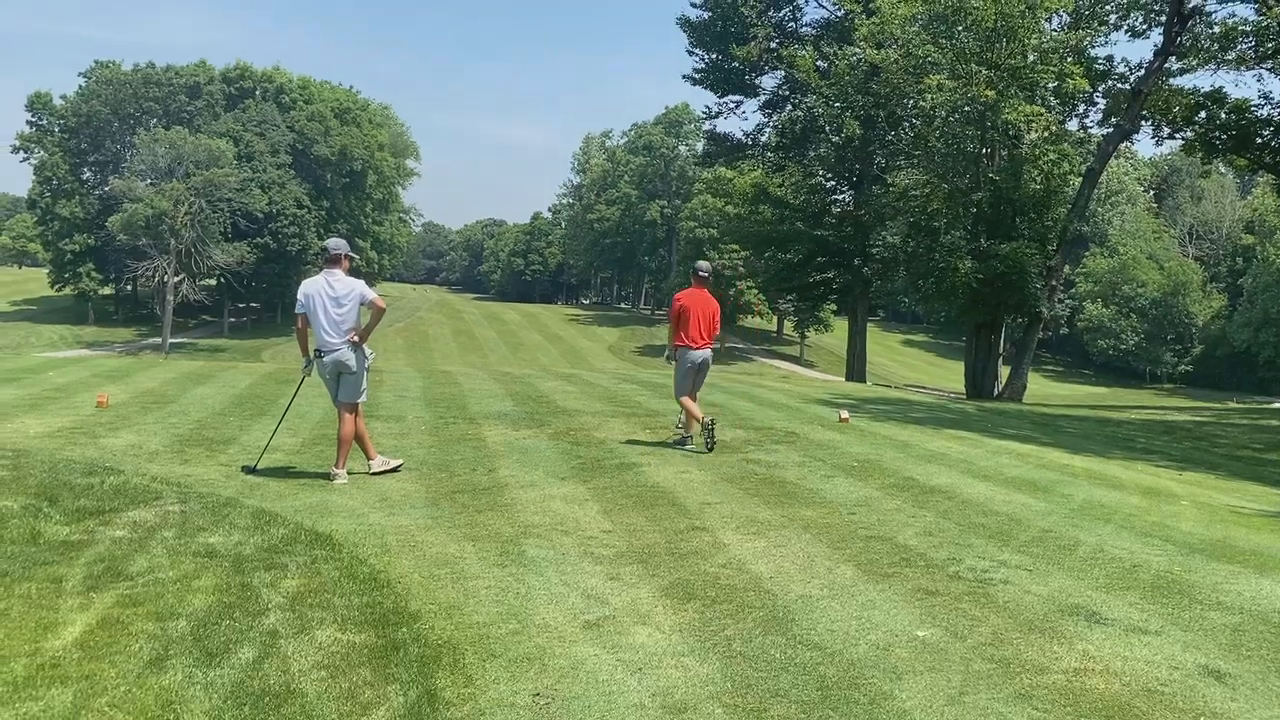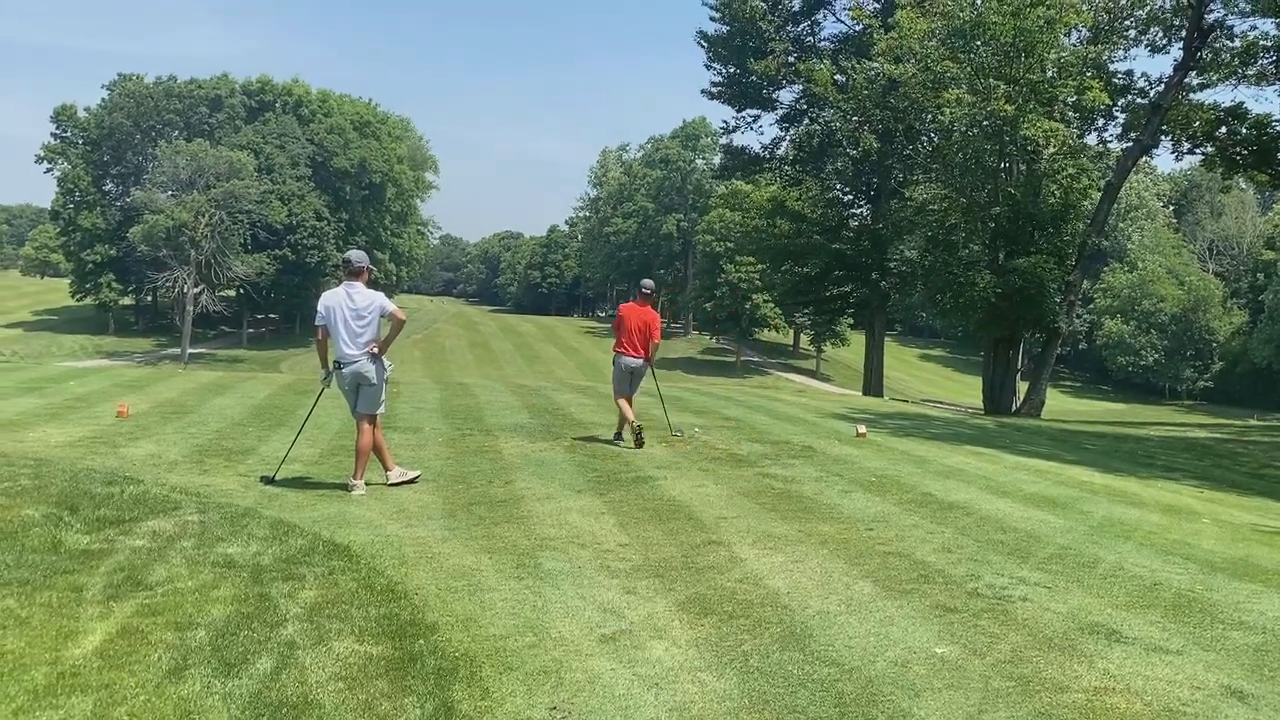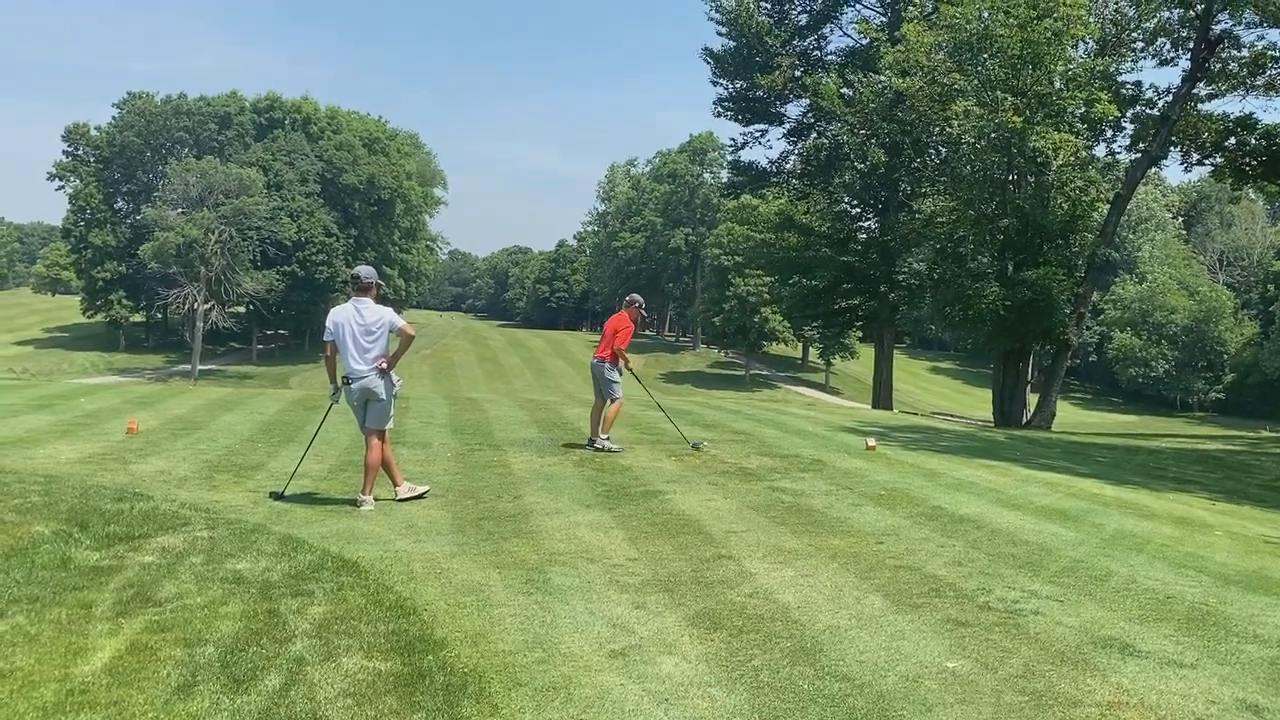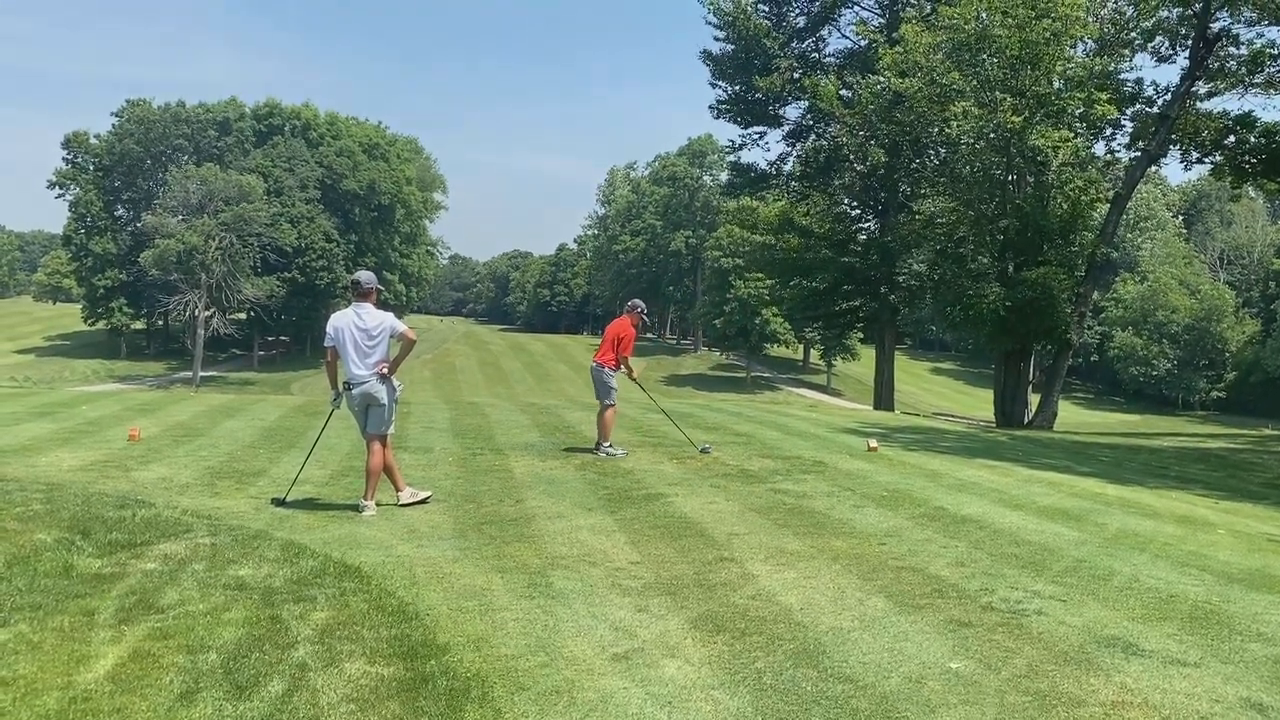
dt=1s
person 1, frame 1
left shoulder: (307, 286)
right shoulder: (354, 285)
left elbow: (300, 326)
right elbow: (380, 306)
left wrist: (306, 357)
right wrist: (365, 334)
left hip: (324, 357)
right hip: (351, 353)
left knee: (353, 410)
right knee: (348, 412)
left ankle: (374, 460)
right ankle: (339, 469)
person 1, frame 2
left shoulder: (327, 298)
right shoulder: (374, 297)
left elbow: (320, 338)
right elbow: (400, 317)
left wrist: (325, 369)
right wrist: (384, 346)
left hip: (343, 368)
right hip: (370, 364)
left knee: (371, 421)
right knee: (367, 423)
left ankle: (391, 470)
right ankle: (357, 480)
person 1, frame 3
left shoulder: (336, 314)
right shoulder: (383, 313)
left elbow: (329, 354)
right elbow: (410, 333)
left wrist: (333, 385)
right wrist: (393, 361)
left hip: (352, 384)
right hip: (379, 380)
left knee: (380, 437)
right knee: (375, 439)
left ankle: (400, 486)
right ankle: (366, 496)
person 1, frame 4
left shoulder: (336, 319)
right shoulder: (384, 318)
left elbow: (330, 359)
right elbow: (411, 338)
left wrist: (334, 390)
right wrist: (394, 366)
left hip: (353, 389)
right hip: (380, 385)
left knee: (381, 442)
right knee: (377, 444)
left ankle: (403, 491)
right ankle: (367, 501)
person 2, frame 1
left shoulder: (681, 298)
right shoulder: (713, 303)
left elbow: (673, 328)
right elbow: (715, 333)
left wrist: (669, 349)
left hip: (687, 352)
right hip: (706, 353)
left knee: (682, 396)
right knee: (692, 394)
left ankle: (704, 421)
right ankle: (686, 435)
person 2, frame 2
left shoulder: (623, 309)
right shoulder: (654, 317)
right elbow: (655, 342)
right wrist: (651, 358)
left hip: (622, 358)
right hip: (641, 361)
left knee: (620, 397)
right knee: (628, 396)
left ankle: (634, 424)
right ankle: (619, 433)
person 2, frame 3
left shoulder: (614, 318)
right shoulder: (627, 324)
right elbow: (618, 348)
left wrist: (616, 363)
right wrist: (627, 362)
left hip: (597, 361)
right hip: (606, 364)
left knee: (600, 402)
right knee: (616, 401)
left ankle: (594, 439)
right ankle: (603, 438)
person 2, frame 4
left shoulder: (616, 322)
right shoulder: (629, 330)
right elbow: (622, 356)
left wrist: (621, 367)
right wrist: (631, 372)
left hip: (597, 365)
right hip: (606, 369)
left knee: (604, 406)
right knee: (610, 407)
left ankle: (601, 443)
right ankle: (605, 447)
